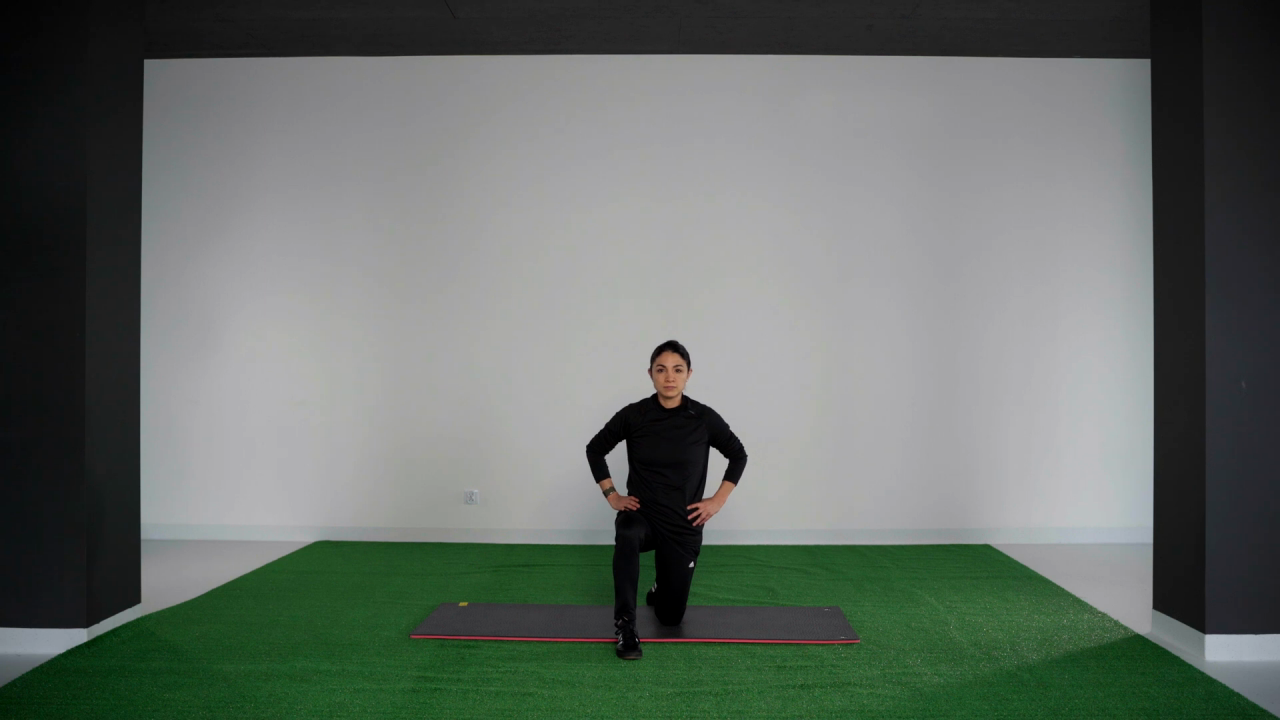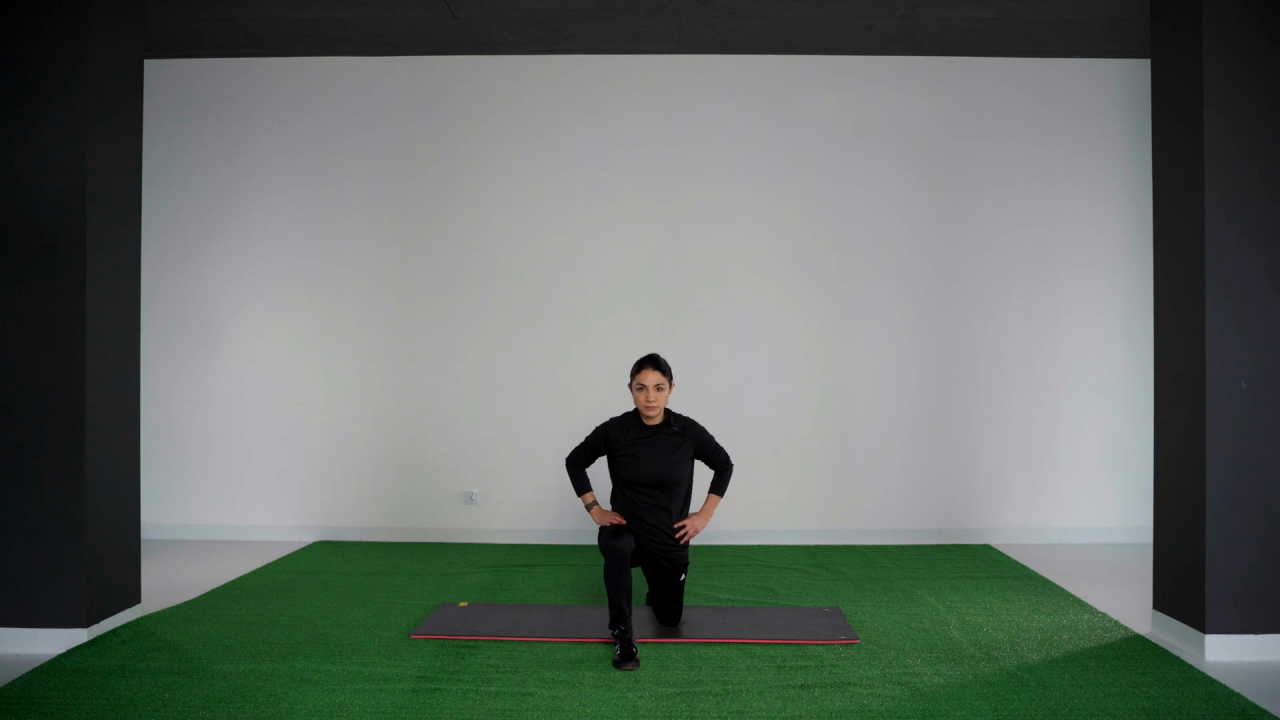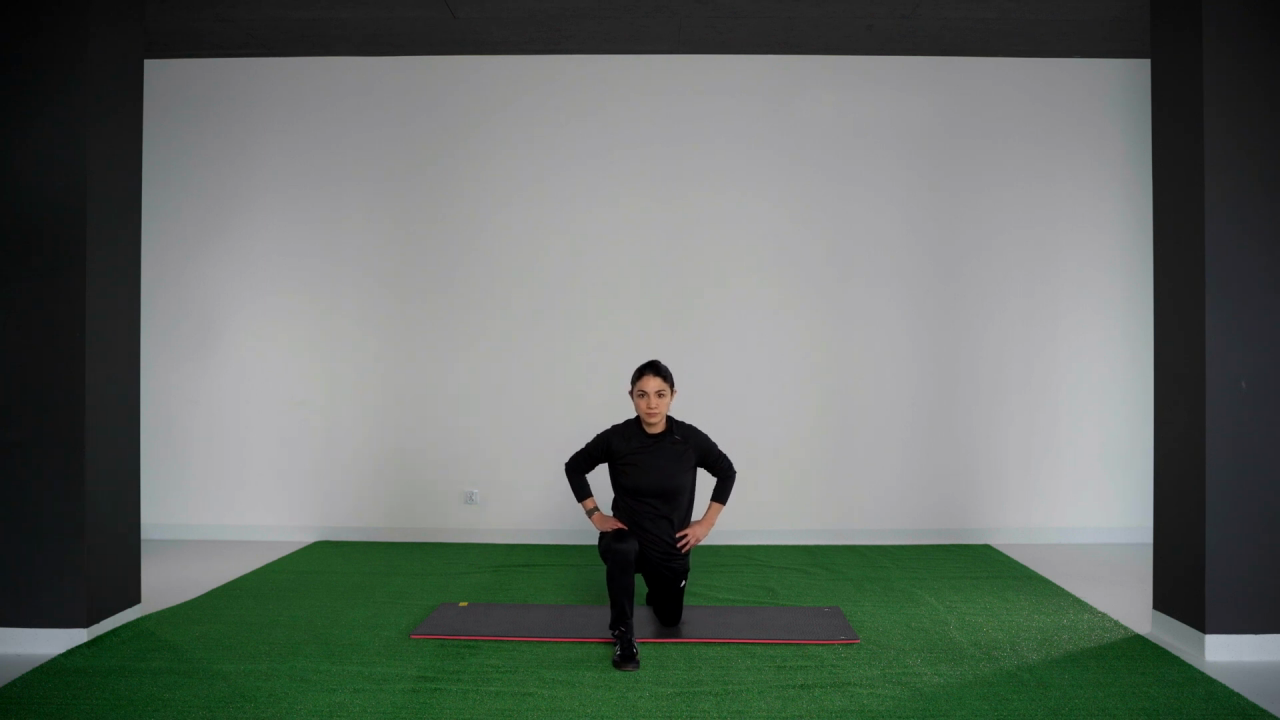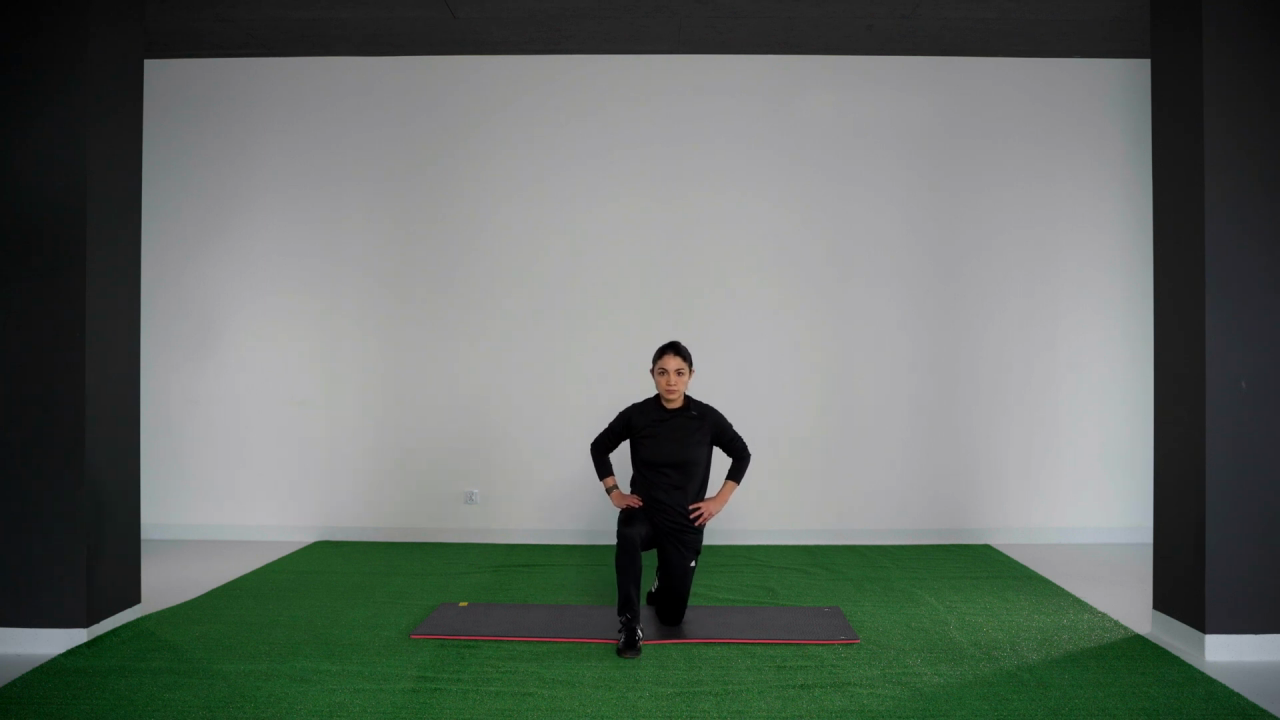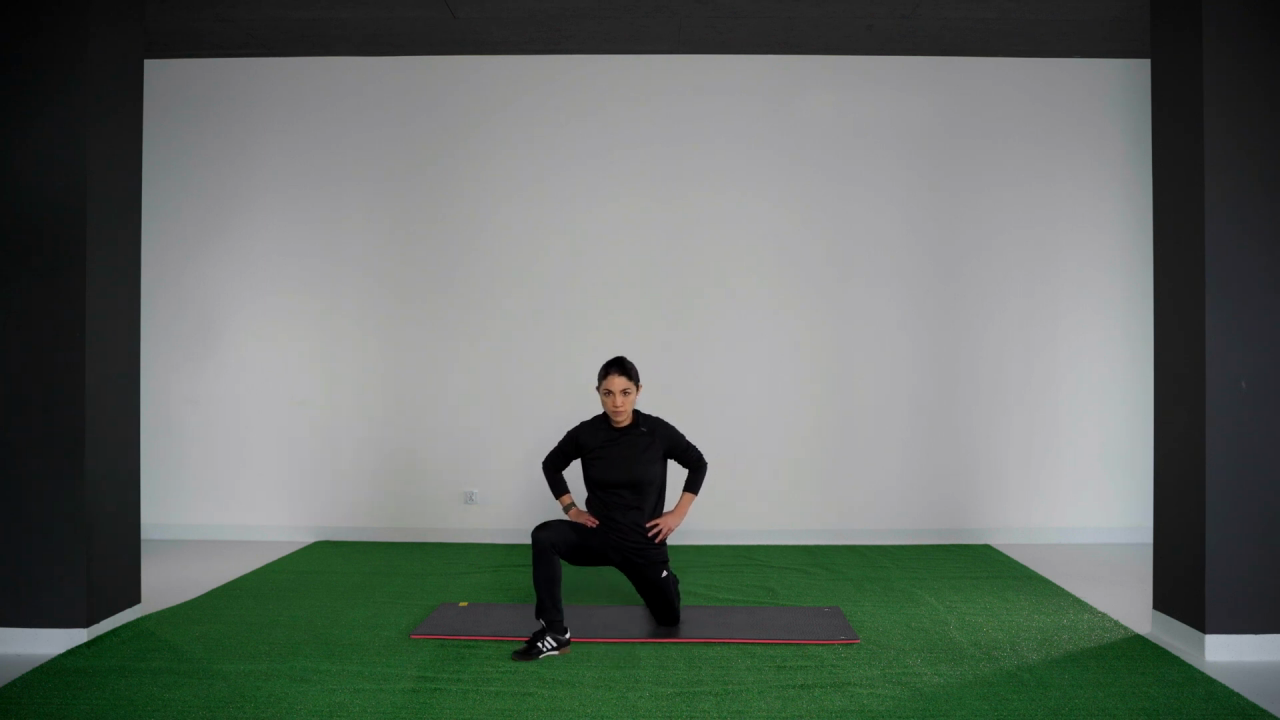
dt=1s
person 1, frame 1
left shoulder: (704, 418)
right shoulder: (633, 415)
left elbow: (738, 455)
right elbow: (595, 449)
left wrist: (718, 500)
right wrist: (611, 495)
left hip: (683, 523)
right hip: (640, 514)
left knee: (671, 616)
right knee: (628, 535)
left ankle: (659, 588)
right ankle: (625, 625)
person 1, frame 2
left shoulder: (688, 431)
right shoulder: (614, 430)
left elbow: (724, 465)
right elbow: (575, 462)
left wrist: (705, 514)
right wrist: (594, 509)
left hip: (669, 537)
right hip: (624, 529)
left knee: (669, 618)
right knee: (618, 546)
left ankle: (656, 591)
right ankle: (622, 635)
person 1, frame 3
left shoulder: (691, 439)
right shoulder: (616, 438)
left elbow: (727, 472)
right elbow: (575, 468)
left wrist: (707, 523)
right wrist: (595, 515)
left hip: (671, 544)
right hip: (625, 536)
left knee: (669, 619)
right knee: (622, 549)
left ankle: (656, 591)
right ankle: (623, 634)
person 1, frame 4
left shoulder: (706, 417)
right shoulder: (636, 414)
left elbow: (741, 454)
right elbow: (599, 447)
left wrist: (720, 499)
right wrist: (614, 492)
left hip: (685, 522)
right hip: (643, 512)
left knee: (671, 616)
right knee: (628, 534)
left ankle: (663, 582)
right ankle: (630, 624)
person 1, frame 5
left shoulder: (658, 431)
right shoulder: (585, 433)
left elbow: (698, 464)
right elbow: (551, 465)
left wrist: (678, 514)
right wrist: (571, 509)
left hip: (644, 539)
right hip: (598, 534)
left knee: (668, 618)
right knee: (544, 536)
left ankle: (664, 579)
right ankle: (555, 633)
